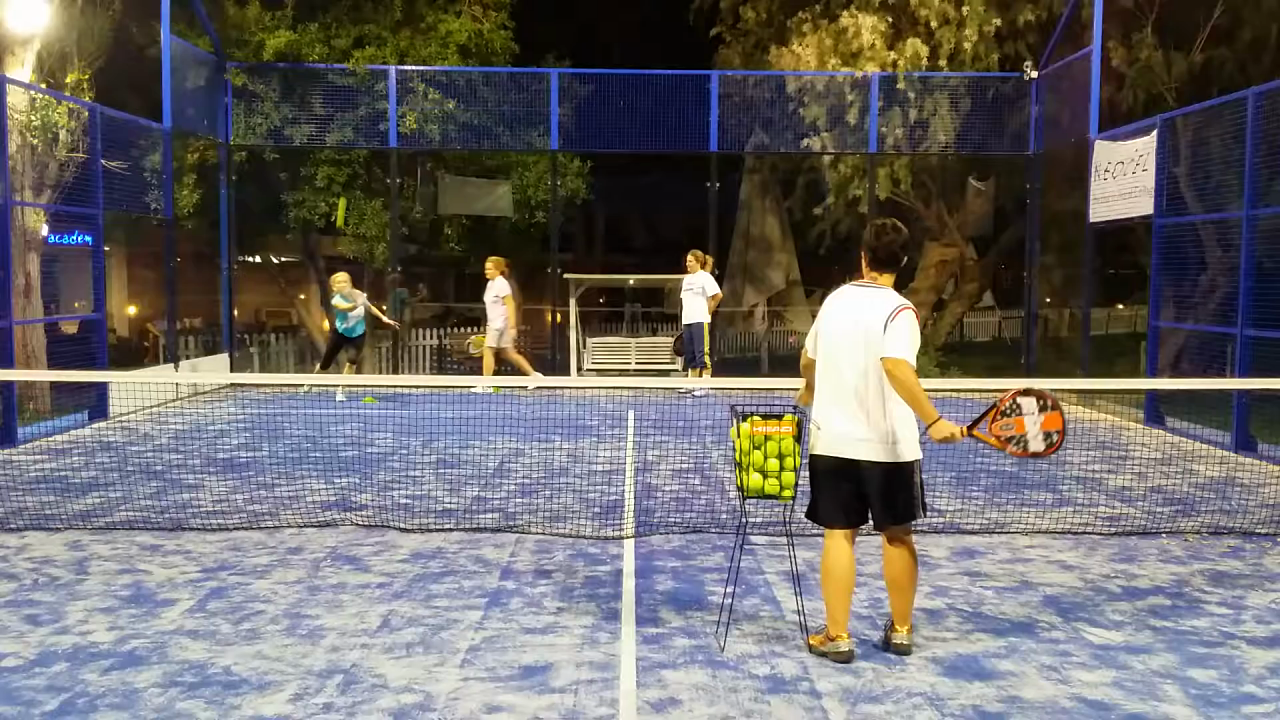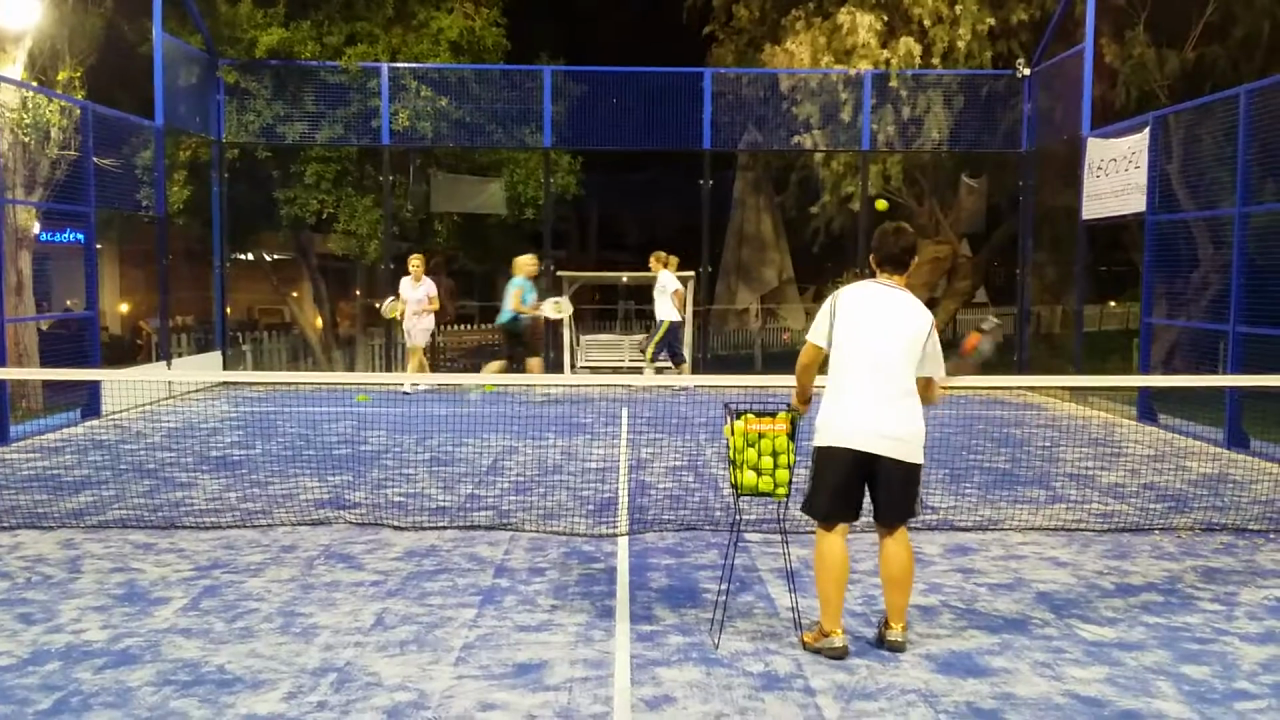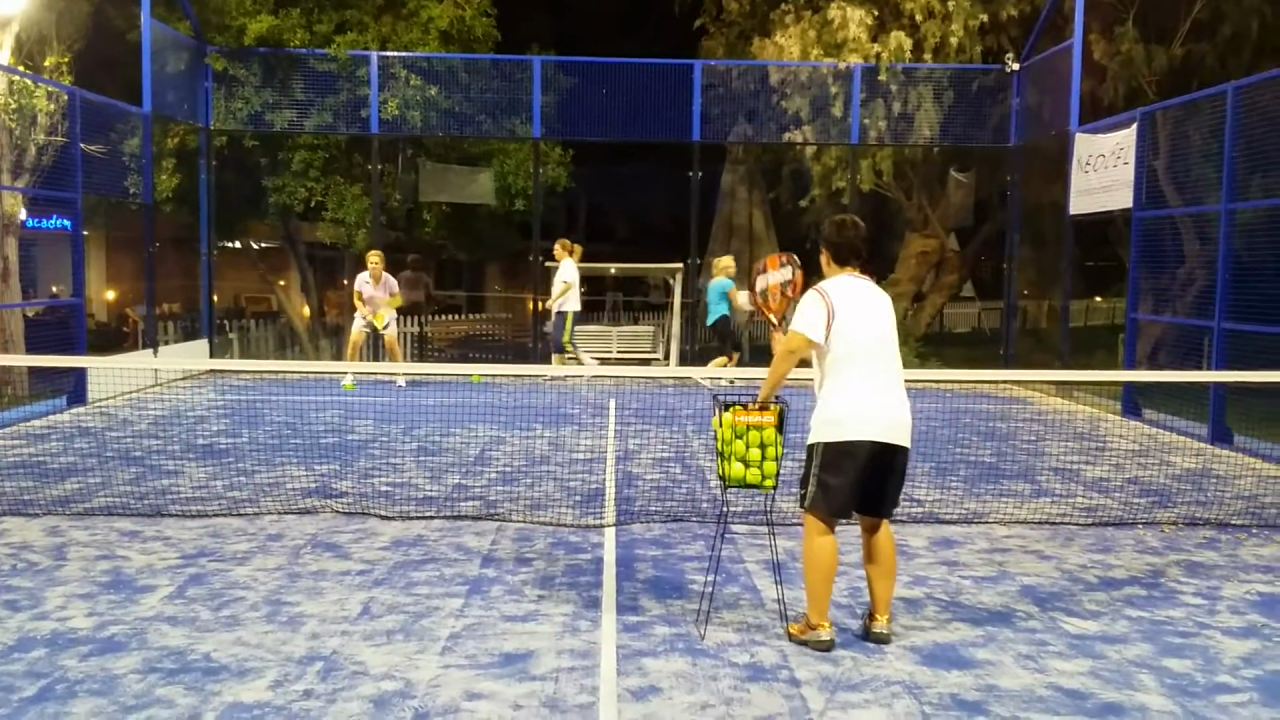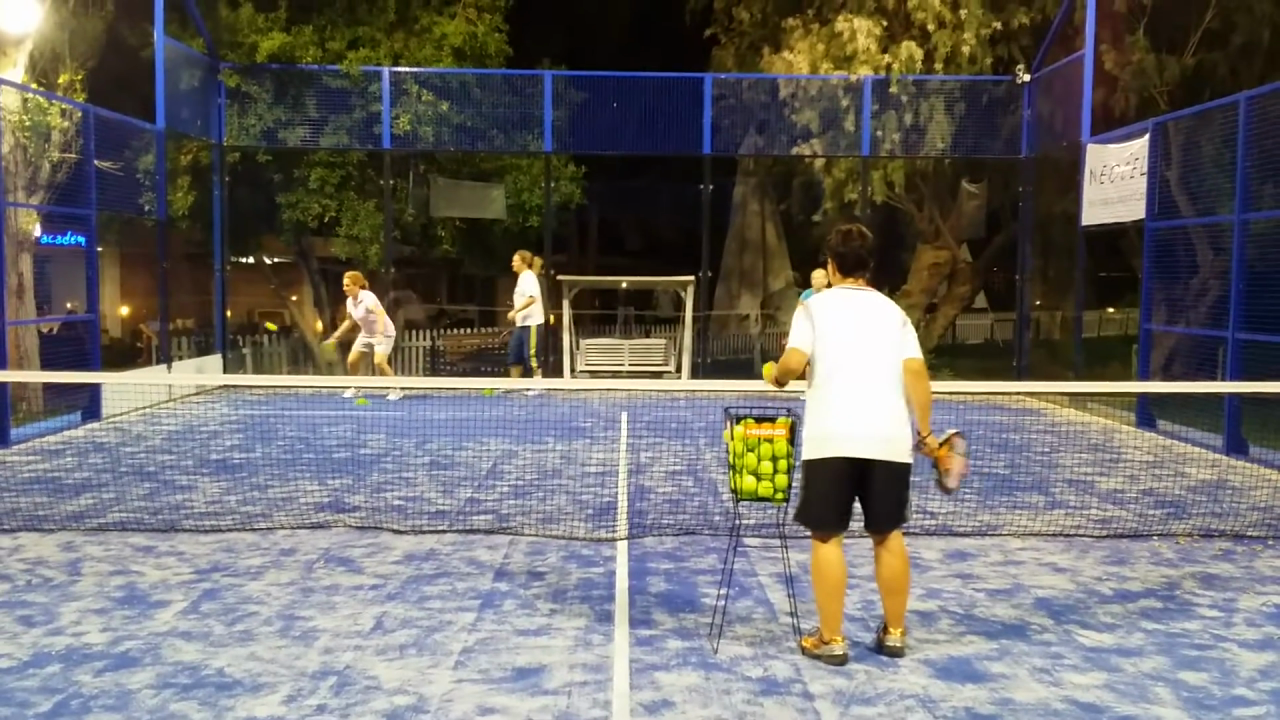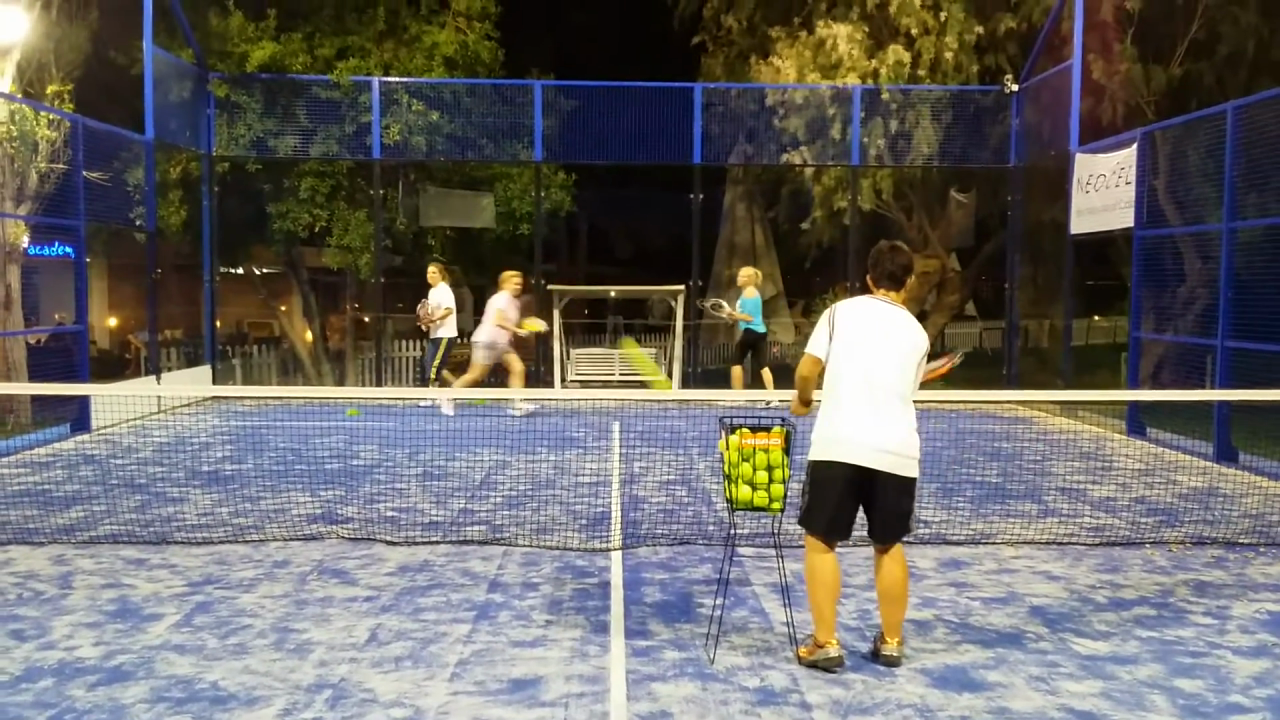
dt=1s
person 1, frame 1
left shoulder: (834, 300)
right shoulder: (898, 310)
left elbow: (808, 362)
right elbow: (896, 368)
left wrist: (809, 393)
right wrist: (933, 420)
left hip: (831, 440)
right hip: (886, 445)
left knee: (838, 535)
right knee: (897, 535)
left ankle: (837, 636)
right ankle: (900, 630)
person 1, frame 2
left shoulder: (843, 297)
right shoulder: (921, 315)
left elbow: (809, 358)
right elbow: (927, 389)
left wrist: (801, 394)
right wrist: (933, 392)
left hip: (841, 431)
right hip: (899, 438)
left knee: (831, 528)
right knee: (892, 530)
left ankle: (830, 632)
right ankle: (894, 627)
person 1, frame 3
left shoulder: (824, 294)
right shoulder: (880, 296)
left elbow: (793, 348)
left wrist: (764, 396)
right wrist: (819, 360)
left hip: (844, 425)
right hip: (893, 425)
left knee: (819, 521)
right knee: (876, 522)
left ankle: (816, 625)
right ankle: (880, 620)
person 1, frame 4
left shoulder: (815, 306)
right shoulder: (892, 311)
left elbow: (794, 363)
right elbow: (915, 372)
left wrist: (776, 375)
right wrist: (924, 430)
left hip: (830, 439)
right hip: (887, 441)
left knee: (827, 537)
right knee: (888, 536)
left ankle: (830, 639)
right ankle: (894, 633)
person 1, frame 5
left shoulder: (842, 311)
right shoulder: (917, 332)
left elbow: (807, 370)
left wrist: (802, 400)
left hip: (838, 445)
right hip: (895, 453)
left knee: (820, 541)
right knee: (889, 547)
left ankle: (826, 644)
right ankle: (891, 642)
